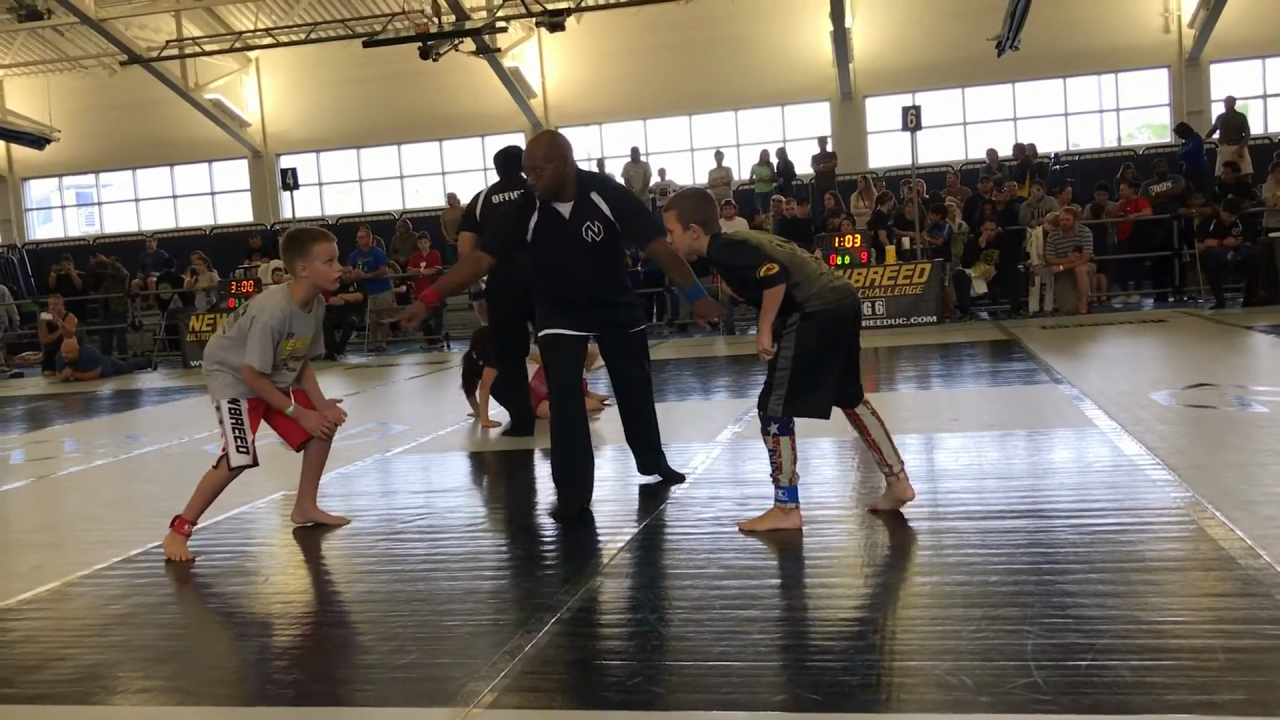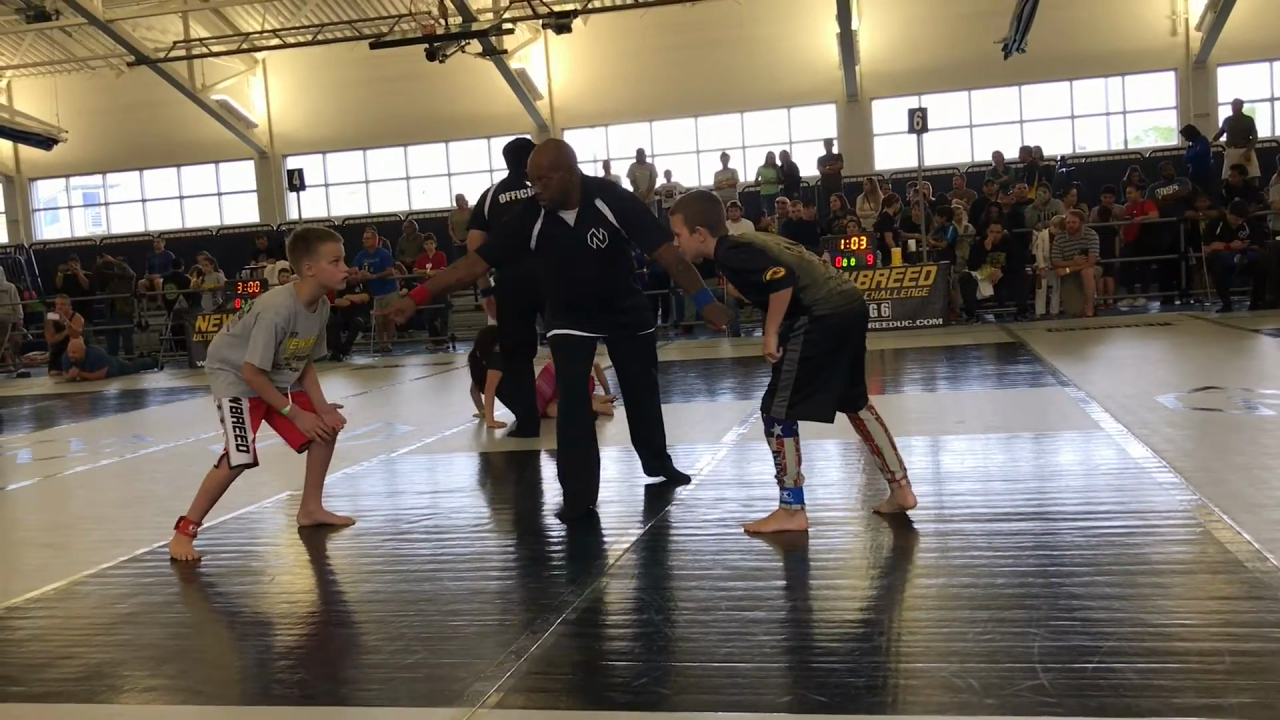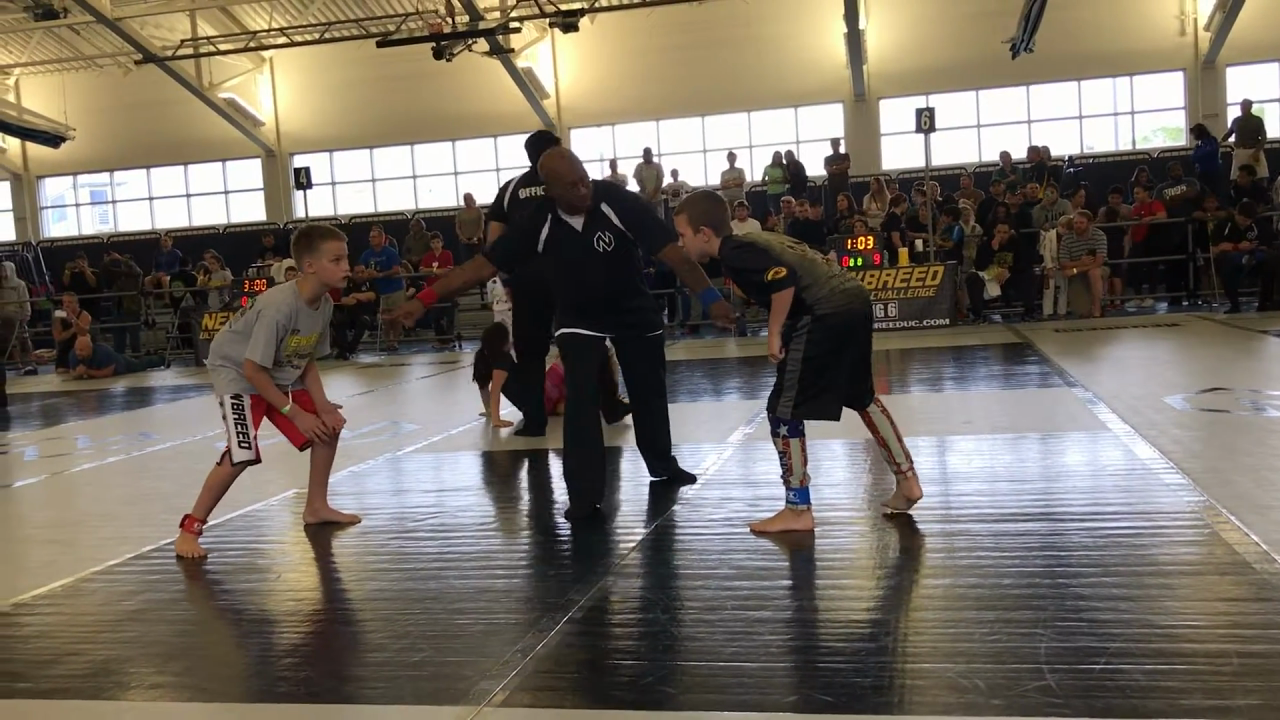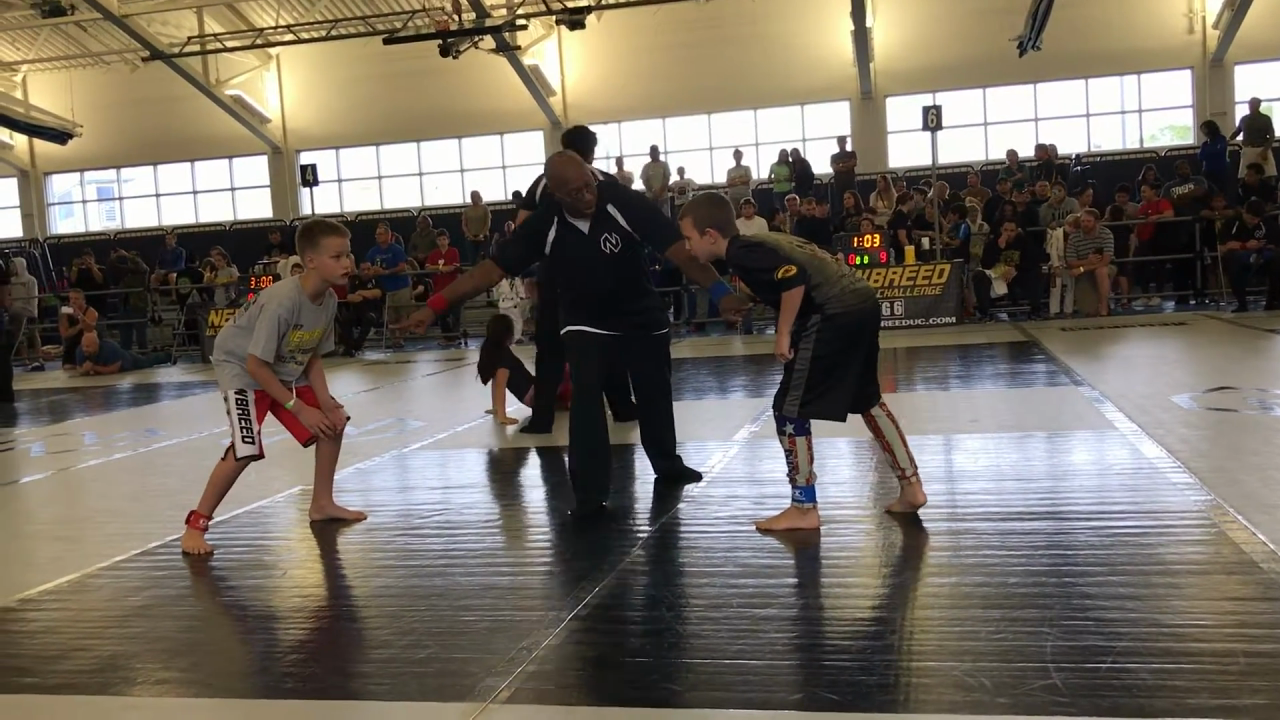
dt=0.2s
person 1, frame 1
left shoulder: (608, 194)
right shoulder: (526, 210)
left elbow: (657, 244)
right elbow: (481, 258)
left wrist: (695, 294)
right wrist: (428, 298)
left hip: (617, 307)
right hip: (559, 314)
left knee: (635, 387)
right knee: (565, 397)
left ankle: (653, 462)
right ankle: (572, 494)
person 1, frame 2
left shoulder: (613, 200)
right shoulder: (531, 217)
left elbow: (664, 249)
right elbow: (477, 261)
left wrist: (703, 299)
right wrist: (417, 296)
left hip: (626, 311)
right hip: (569, 317)
left knee: (642, 390)
right knee: (572, 399)
left ankle: (657, 463)
right ankle: (578, 495)
person 1, frame 3
left shoulder: (619, 203)
right shoulder: (539, 222)
left elbow: (671, 251)
right elbow: (484, 265)
left wrist: (710, 297)
right wrist: (425, 298)
left hip: (634, 312)
right hip: (578, 318)
left knee: (649, 391)
right knee: (580, 398)
left ankle: (662, 464)
right ankle: (584, 496)
person 1, frame 4
left shoulder: (625, 203)
right shoulder: (544, 225)
left elbow: (678, 249)
right elbow: (491, 269)
left wrist: (719, 291)
right wrist: (435, 305)
left hip: (641, 312)
right hip: (584, 318)
left knee: (655, 391)
right knee: (586, 396)
left ankle: (667, 463)
right ankle: (590, 494)
person 2, frame 1
left shoulder: (722, 251)
right shoulder: (738, 241)
left elbow: (776, 275)
left wrist: (765, 331)
left hip: (815, 313)
right hip: (841, 301)
left knee: (774, 409)
right knee: (850, 398)
left ankle: (786, 509)
right ankle: (898, 482)
person 2, frame 2
left shoulder: (729, 254)
right shoulder: (745, 243)
left elbow: (782, 278)
left wrist: (771, 334)
left hip: (822, 318)
right hip: (848, 304)
left knee: (778, 411)
right knee: (854, 402)
left ankle: (792, 511)
right ankle: (901, 489)
person 2, frame 3
left shoulder: (732, 253)
right shoulder: (752, 241)
left elbow: (784, 278)
left wrist: (774, 334)
left hip: (826, 316)
right hip: (854, 302)
left knee: (783, 411)
right knee: (862, 397)
left ankle: (798, 511)
right ankle: (908, 481)
person 2, frame 4
left shoulder: (741, 253)
right shoulder: (759, 242)
left elbow: (794, 277)
left wrist: (784, 333)
left hip: (834, 316)
right hip: (862, 302)
left knee: (789, 409)
right knee: (867, 400)
left ankle: (804, 509)
right ankle: (911, 486)
person 3, frame 1
left shoulder: (317, 304)
right shoulder: (272, 310)
left elbow: (302, 360)
right elbow: (253, 375)
left wrist: (320, 403)
right wrist: (297, 412)
left hip: (277, 377)
right hip: (232, 375)
left knee: (323, 427)
right knee: (239, 458)
left ankle: (305, 507)
right ankle: (179, 529)
person 3, frame 2
left shoulder: (322, 305)
right shoulder: (277, 309)
left elbow: (306, 362)
right elbow: (252, 372)
left wrist: (322, 407)
right wrist: (295, 414)
left hip: (280, 377)
right hip: (234, 374)
left knee: (326, 428)
right knee: (240, 457)
left ankle: (310, 508)
right ankle: (185, 530)
person 3, frame 3
left shoulder: (325, 303)
right shoulder: (279, 306)
left elbow: (308, 361)
right elbow: (253, 369)
left wrist: (323, 406)
right wrist: (294, 413)
left hip: (282, 375)
right hip: (237, 372)
left knee: (329, 426)
right knee: (242, 454)
left ankle: (316, 507)
right ankle: (190, 528)
person 3, frame 4
left shoulder: (329, 299)
right shoulder: (281, 301)
left elbow: (313, 357)
right elbow: (256, 364)
left wrist: (326, 403)
right wrist: (298, 408)
left hip: (287, 370)
right hip: (241, 367)
left knee: (333, 422)
right knee: (246, 449)
left ankle: (322, 503)
right ankle: (196, 524)
person 4, frame 1
left shoulder: (481, 200)
left elbow: (465, 250)
left wrist: (478, 291)
left hip: (502, 284)
left knee: (509, 355)
left ankle: (522, 420)
person 4, frame 2
left shoulder: (491, 195)
left elbow: (474, 247)
left wrist: (486, 289)
left hip: (510, 282)
left knee: (516, 354)
left ankle: (527, 421)
person 4, frame 3
left shoulder: (510, 189)
left elbow: (493, 238)
left wrist: (509, 276)
left hip: (526, 278)
left knee: (530, 351)
left ankle: (533, 420)
right ankle: (610, 406)
person 4, frame 4
left shoulder: (542, 183)
right shoulder: (606, 181)
left elbow: (522, 229)
left wrist: (533, 270)
left hip: (553, 273)
left knee: (549, 345)
left ankle: (541, 417)
right ankle: (622, 407)
